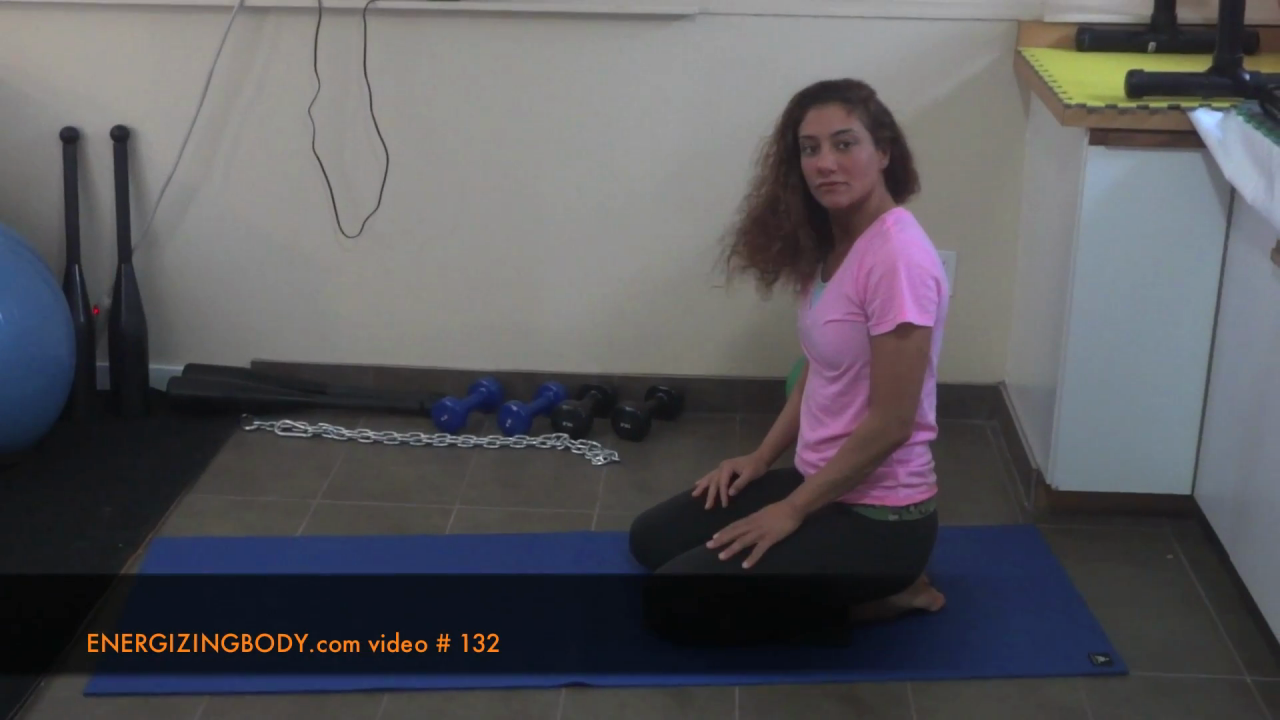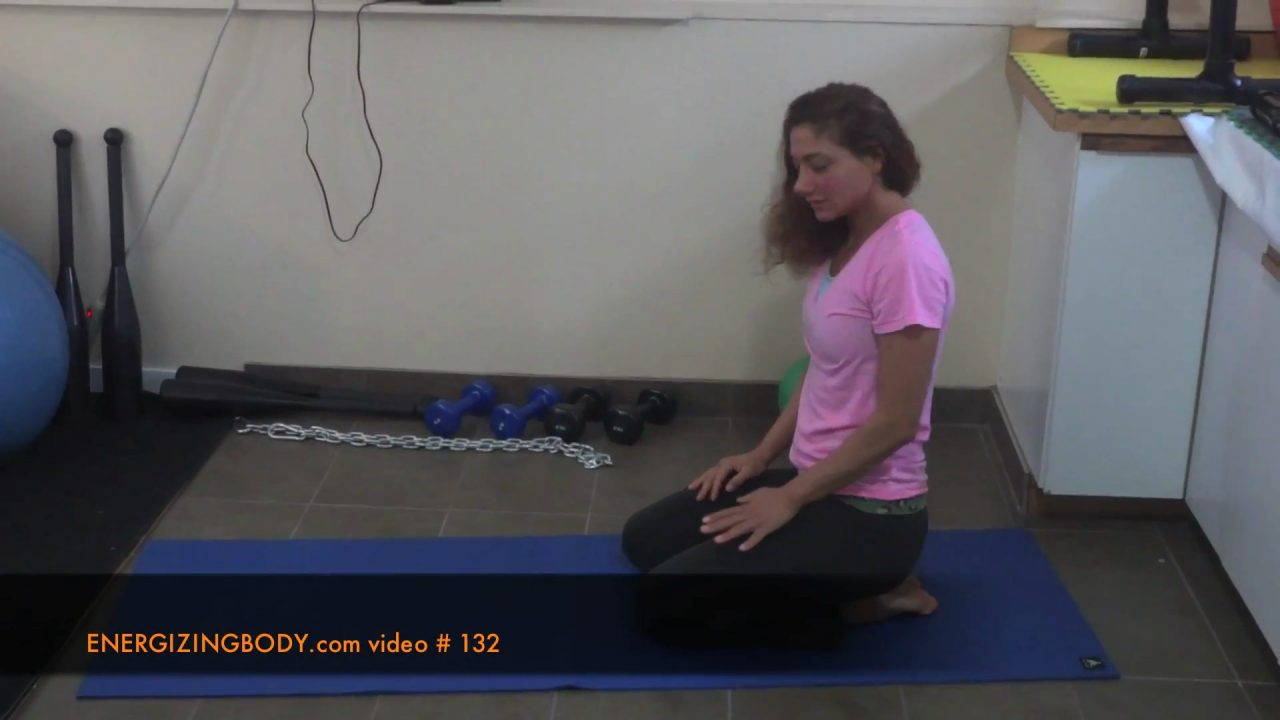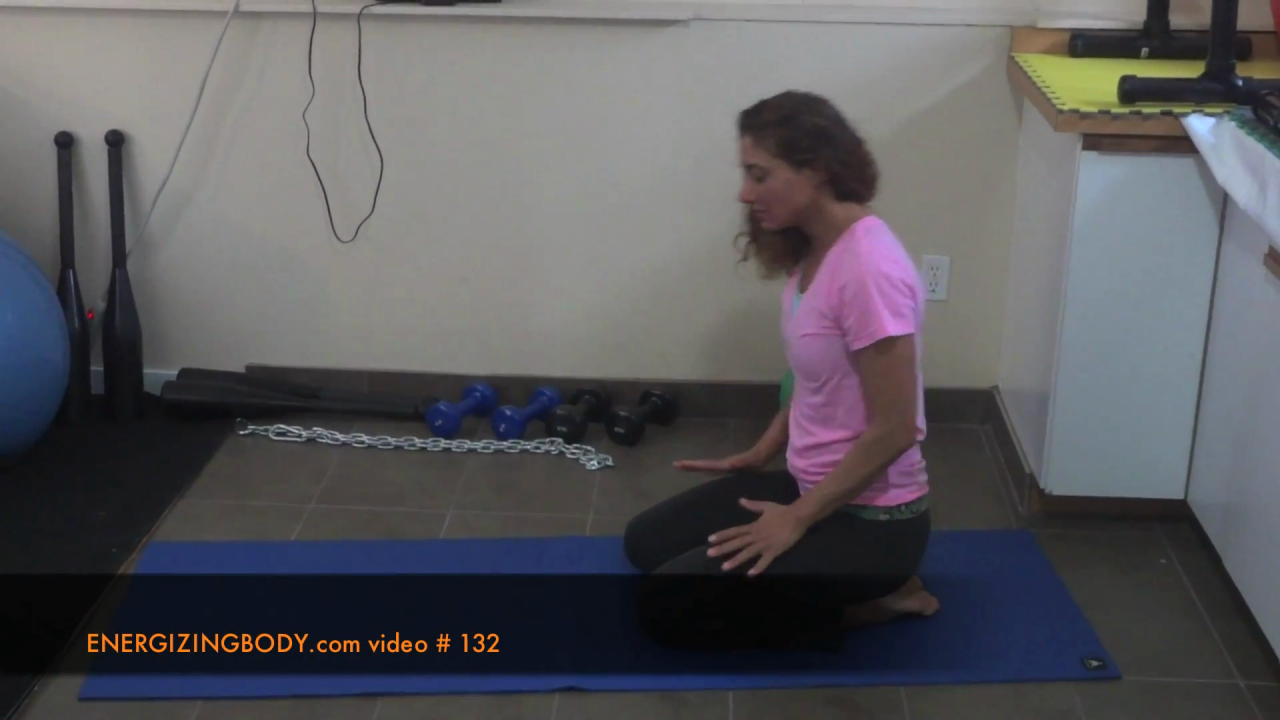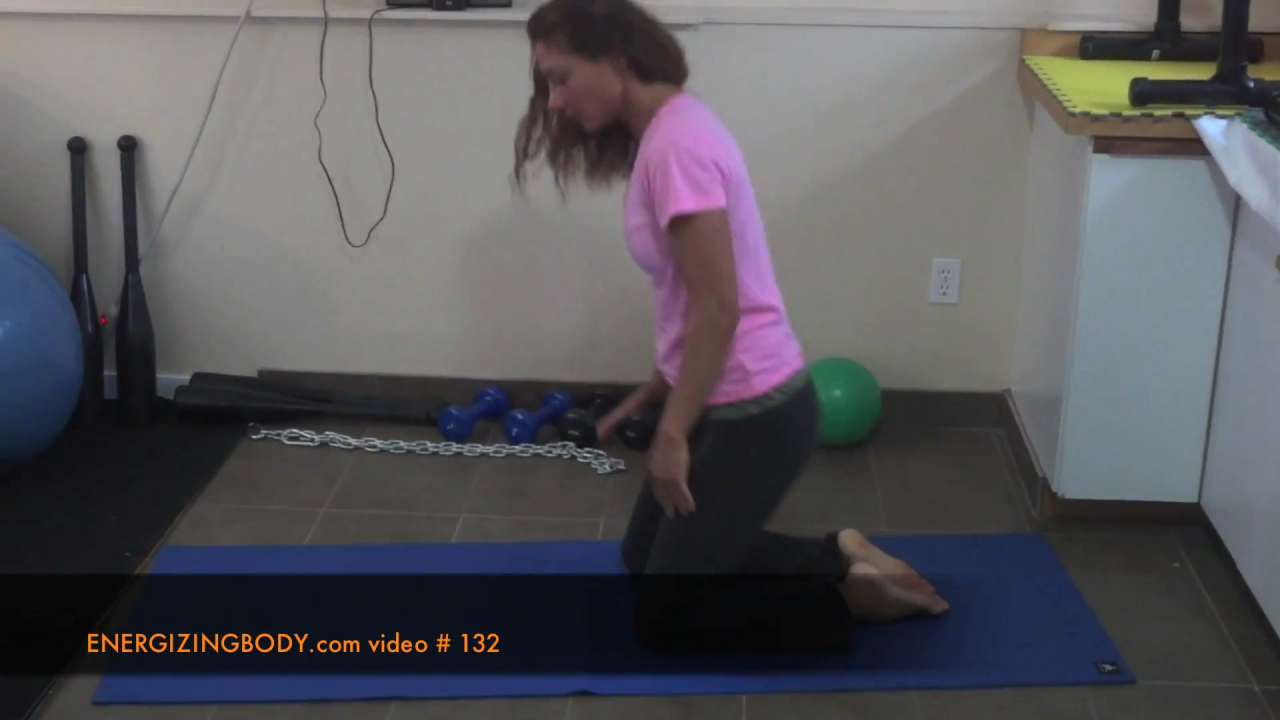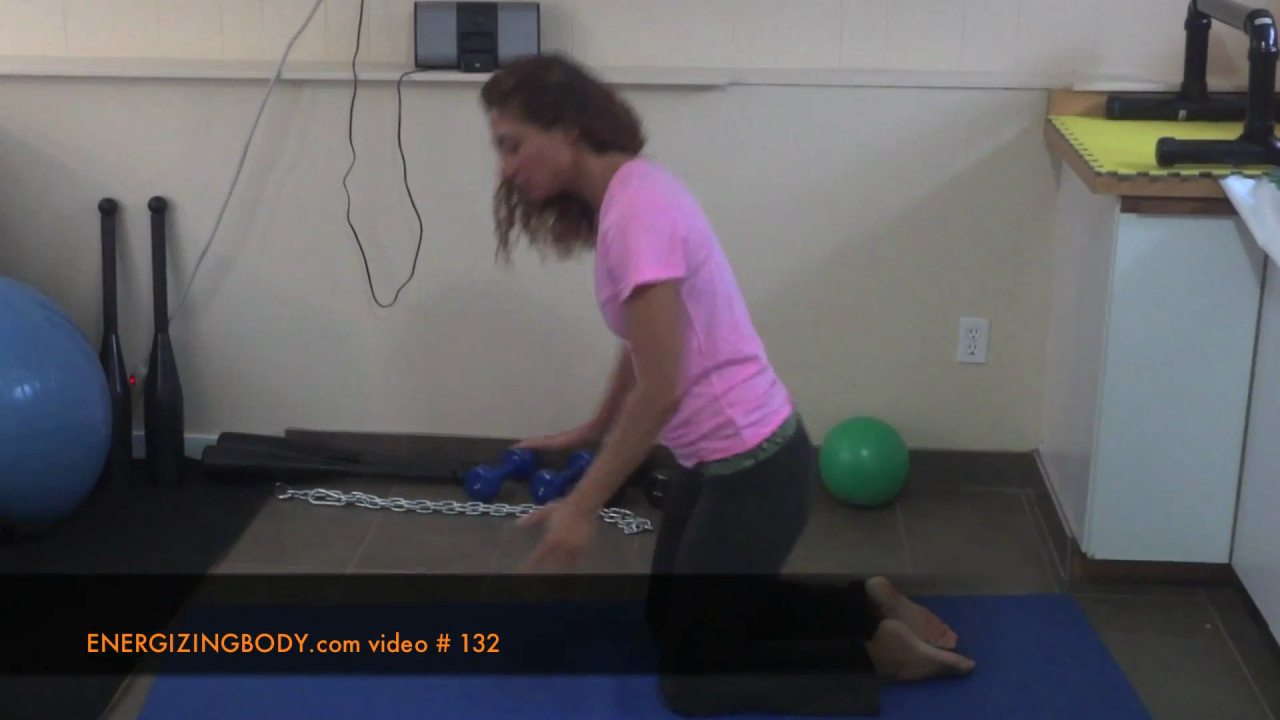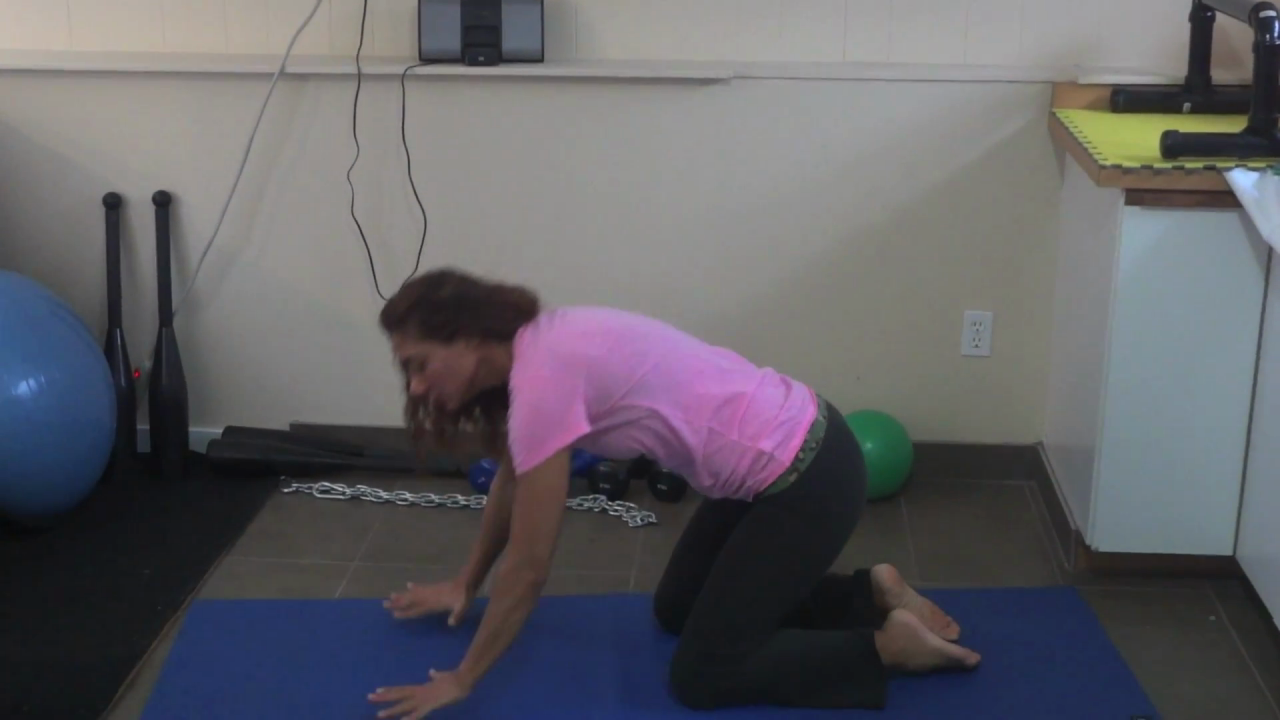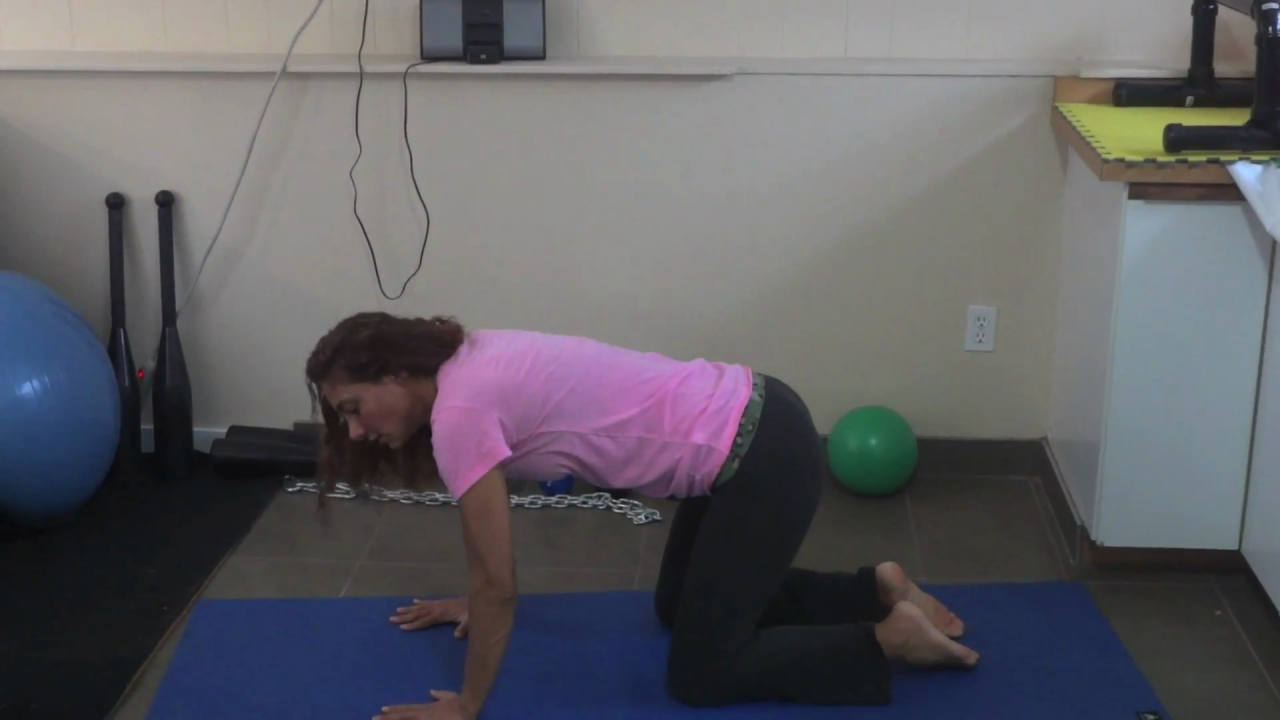
dt=0.7s
person 1, frame 1
left shoulder: (897, 258)
right shoulder: (831, 242)
left elbow: (891, 425)
left wrist: (793, 511)
right wrist: (761, 459)
left hip: (880, 517)
right hip: (826, 482)
left knee: (673, 603)
right knee: (651, 539)
left ankle: (877, 595)
right ankle: (855, 582)
person 1, frame 2
left shoulder: (906, 261)
right shoulder: (843, 241)
left elbow: (895, 423)
left wrist: (788, 500)
right wrist: (762, 455)
left hip: (871, 512)
right hip: (822, 479)
left knee: (666, 605)
right knee: (645, 539)
left ankle: (868, 597)
right ankle: (850, 581)
person 1, frame 3
left shoulder: (866, 270)
right shoulder: (818, 248)
left elbow: (891, 432)
left wrist: (797, 520)
right wrist: (760, 455)
left hip: (872, 519)
right hip: (821, 482)
left knee: (667, 607)
right knee: (646, 542)
left ankle: (862, 598)
right ankle: (857, 580)
person 1, frame 4
left shoulder: (675, 144)
right shoulder: (665, 130)
left elbow: (718, 310)
left wrist: (673, 434)
right wrist: (659, 386)
left hip: (754, 412)
right hip: (724, 402)
left knee: (666, 615)
right knee: (642, 556)
left ankle: (848, 595)
right ankle: (836, 555)
person 1, frame 5
left shoulder: (636, 211)
right shoulder: (627, 192)
left elbow: (661, 385)
left wrist: (585, 505)
right wrist: (596, 428)
left hip: (752, 468)
right hip: (721, 460)
right knee: (668, 620)
left ankle: (881, 651)
right ankle: (866, 605)
person 1, frame 6
left shoulder: (542, 380)
right shoulder: (538, 344)
left elbow: (529, 566)
right elbow: (509, 483)
right wrist: (463, 585)
left hip: (806, 482)
right hip: (783, 457)
right knee: (674, 610)
left ankle: (887, 644)
right ankle: (868, 593)
person 1, frame 7
left shoulder: (458, 414)
right shoulder: (468, 365)
left elbow: (497, 585)
right wrist: (474, 603)
left hip: (763, 459)
right hip: (748, 422)
right knee: (679, 608)
left ankle: (891, 637)
right ankle: (877, 590)
